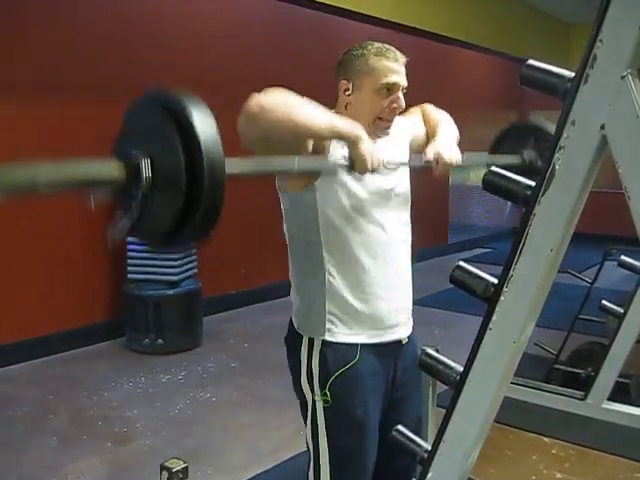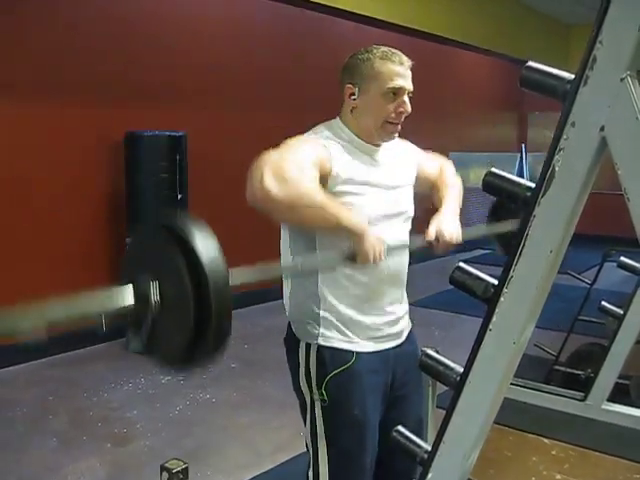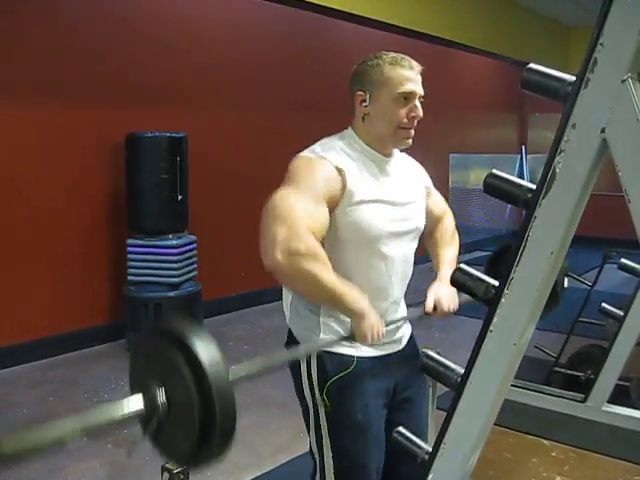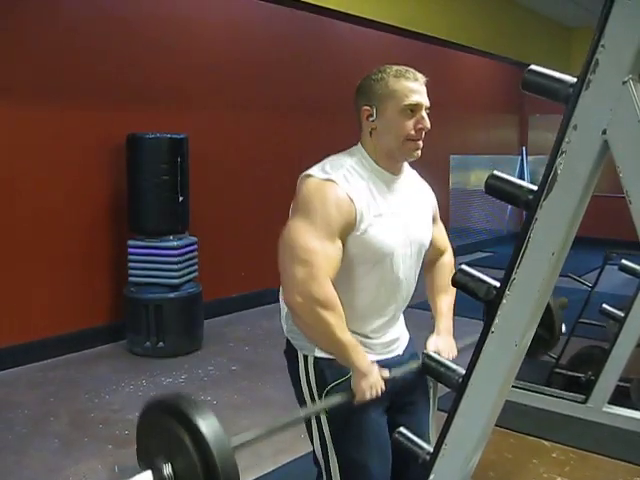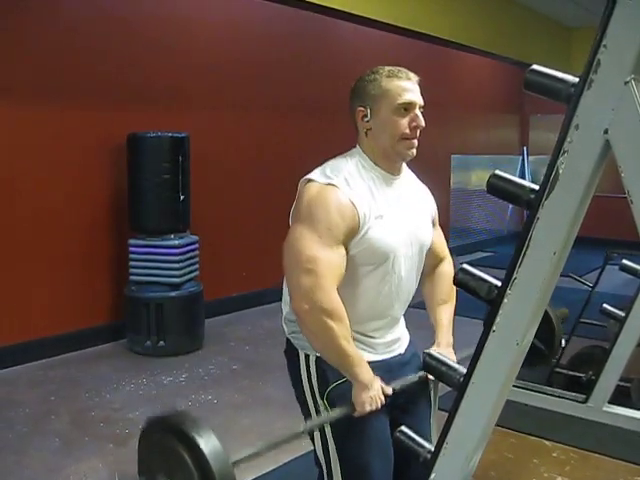
dt=0.2s
person 1, frame 1
left shoulder: (396, 136)
right shoulder: (315, 142)
left elbow: (430, 113)
right elbow: (259, 111)
left wrist: (444, 137)
right wrist: (351, 132)
left hip: (398, 336)
right hip: (336, 345)
person 1, frame 2
left shoulder: (402, 153)
right shoulder: (316, 152)
left elbow: (444, 170)
right elbow: (268, 187)
left wrist: (448, 211)
right wrist: (356, 228)
left hip: (399, 339)
right hip: (336, 349)
person 1, frame 3
left shoulder: (411, 170)
right shoulder: (324, 167)
left elbow: (442, 221)
right elbow: (283, 251)
left wrist: (443, 278)
right wrist: (357, 307)
left hip: (399, 345)
right hip: (337, 355)
person 1, frame 4
left shoulder: (419, 188)
right shoulder: (331, 189)
left elbow: (440, 255)
right elbow: (304, 294)
left wrist: (444, 325)
right wrist: (358, 365)
left hip: (397, 353)
right hip: (333, 362)
person 1, frame 5
left shoulder: (418, 191)
right shoulder: (332, 194)
left elbow: (438, 264)
right elbow: (311, 299)
left wrist: (444, 339)
right wrist: (360, 377)
left hip: (398, 352)
right hip: (331, 361)
